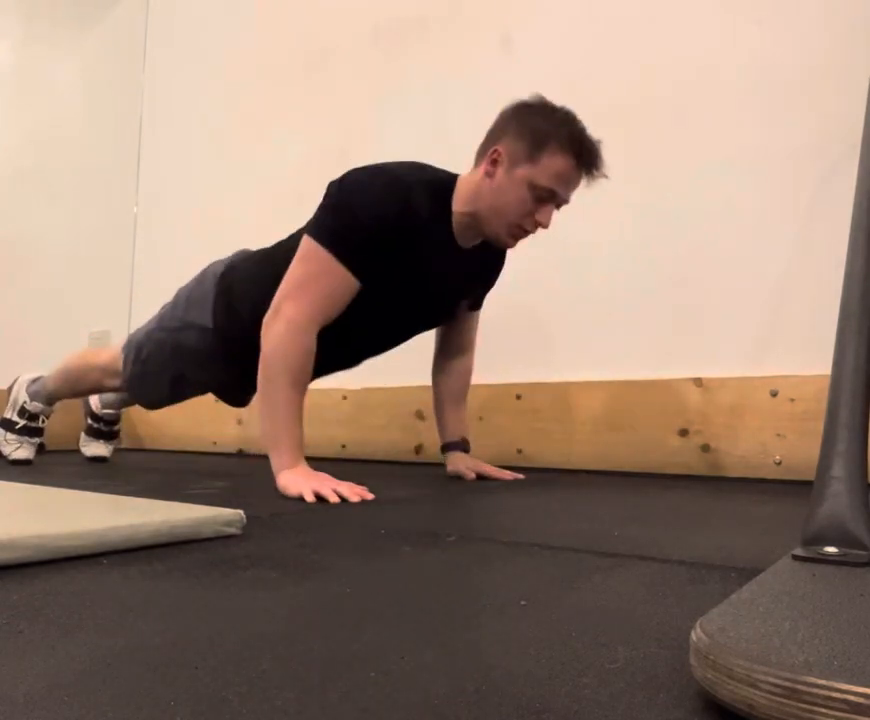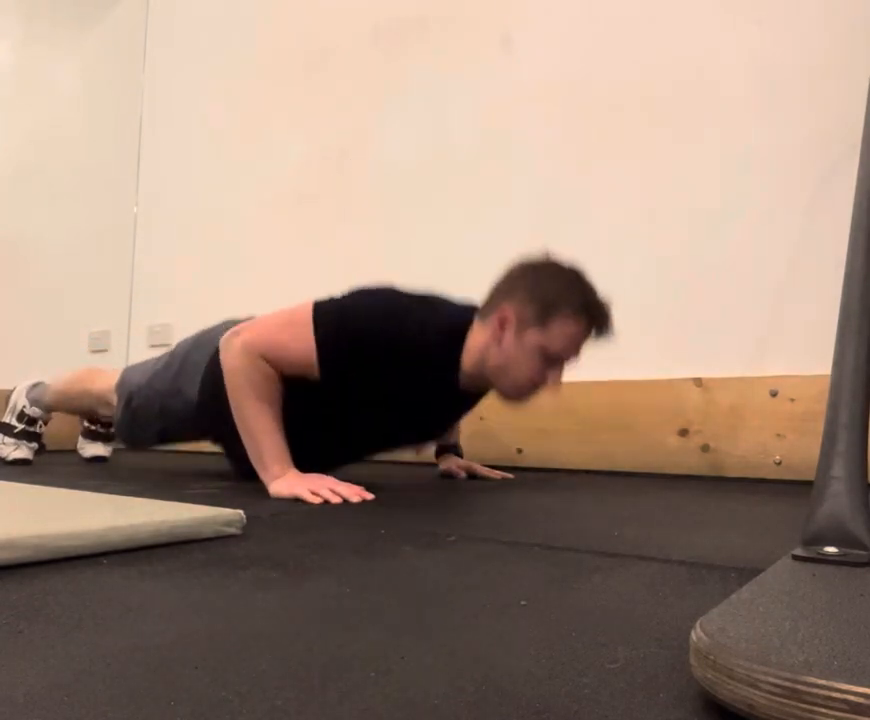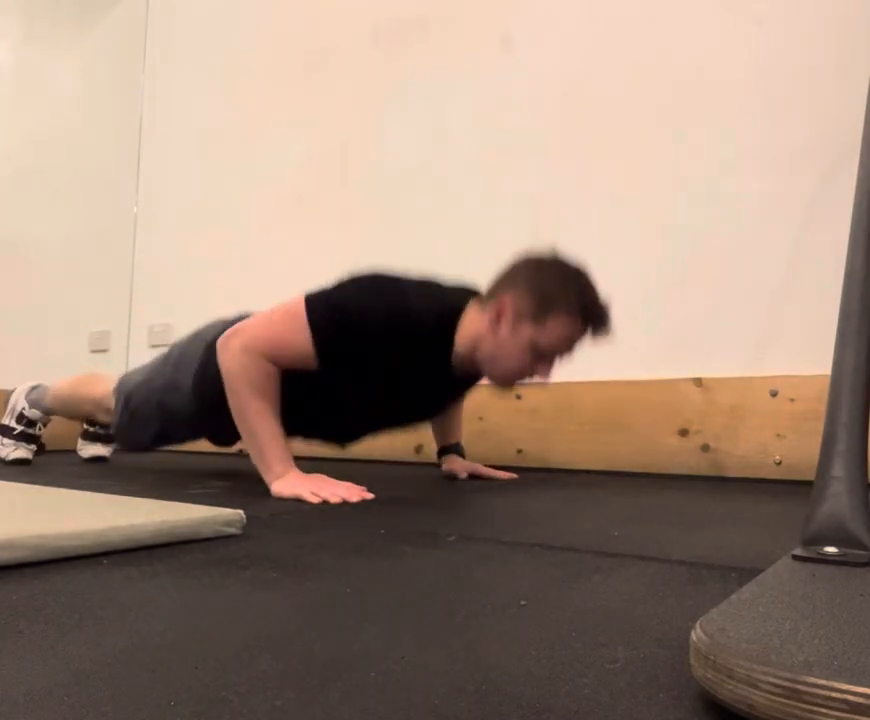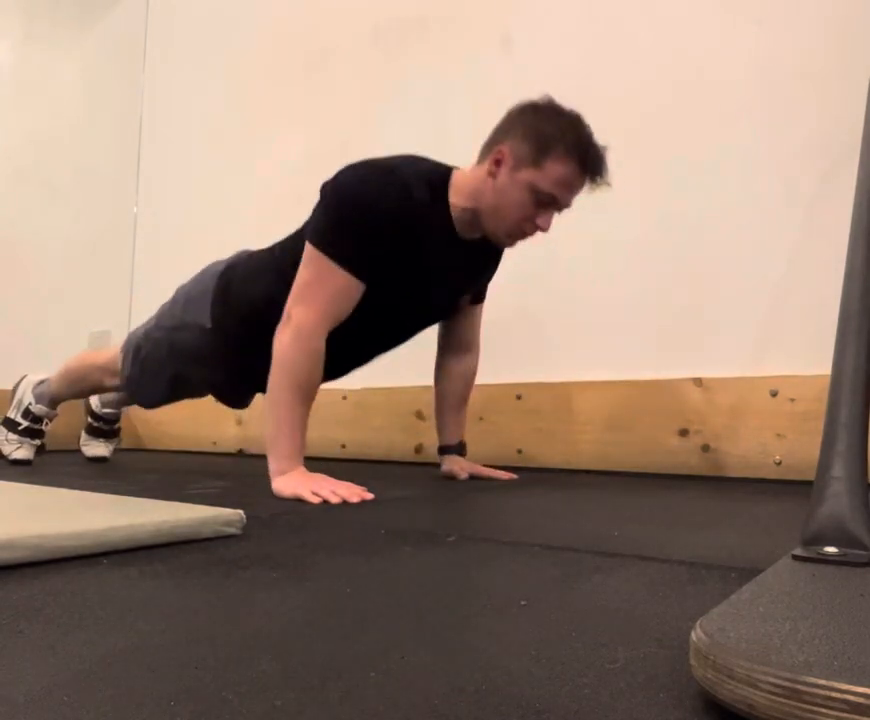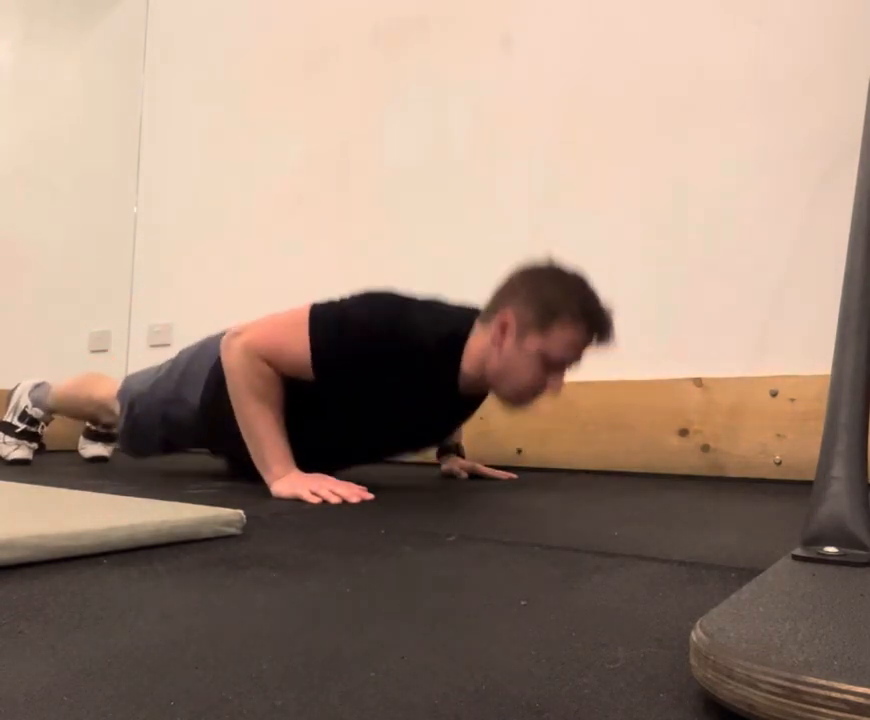
dt=0.5s
person 1, frame 1
left shoulder: (487, 247)
right shoulder: (385, 201)
left elbow: (455, 344)
right elbow: (288, 325)
left wrist: (455, 446)
right wrist: (288, 467)
left hip: (265, 345)
right hip: (226, 309)
right knee: (132, 373)
left ankle: (103, 408)
person 1, frame 2
left shoulder: (482, 350)
right shoulder: (396, 331)
right elbow: (242, 343)
left wrist: (447, 448)
right wrist: (279, 473)
left hip: (269, 392)
right hip: (219, 377)
right knee: (119, 404)
left ankle: (98, 423)
person 1, frame 3
left shoulder: (473, 339)
right shoulder: (390, 317)
right elbow: (242, 346)
left wrist: (451, 451)
right wrist: (281, 473)
left hip: (278, 389)
right hip: (221, 370)
right knee: (121, 405)
left ankle: (99, 425)
person 1, frame 4
left shoulder: (486, 239)
right shoulder: (383, 194)
left elbow: (459, 342)
right elbow: (302, 332)
left wrist: (452, 447)
right wrist: (287, 470)
left hip: (268, 334)
right hip: (227, 309)
right knee: (130, 372)
left ankle: (101, 415)
person 1, frame 5
left shoulder: (476, 350)
right shoulder: (397, 335)
right elbow: (243, 346)
left wrist: (450, 449)
right wrist: (281, 474)
left hip: (281, 387)
right hip: (221, 387)
right knee: (123, 408)
left ankle: (99, 423)
